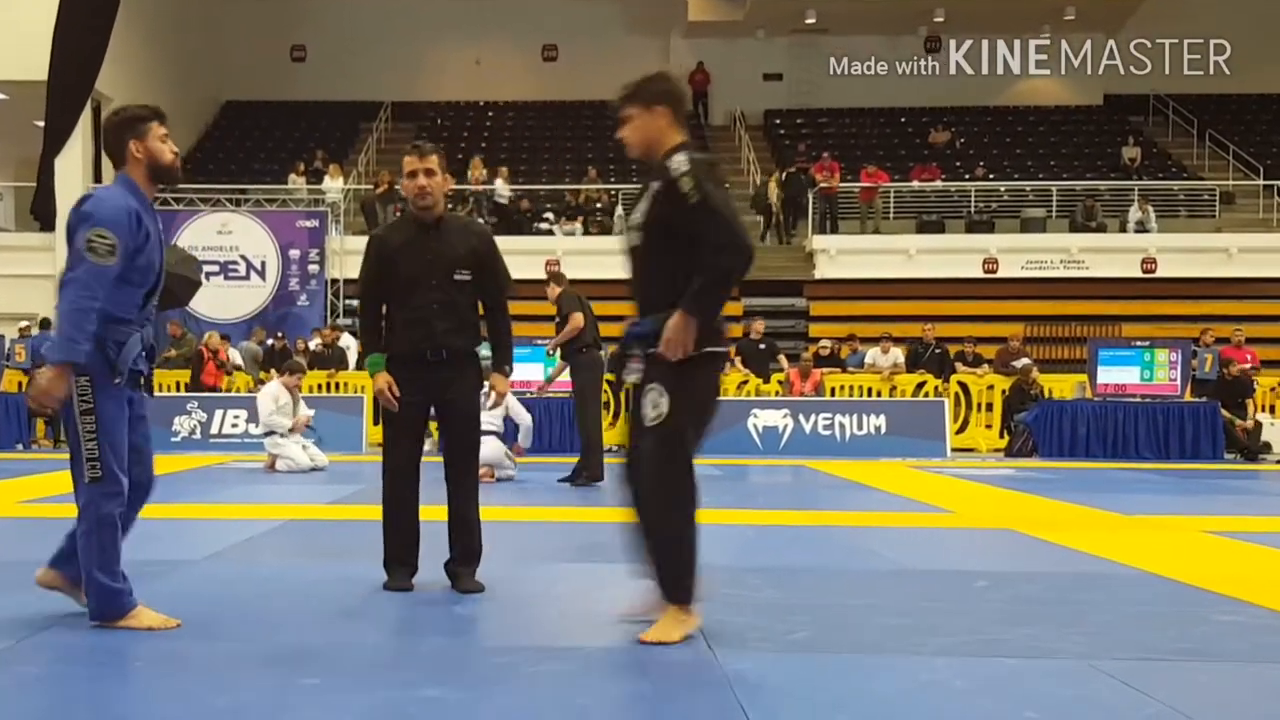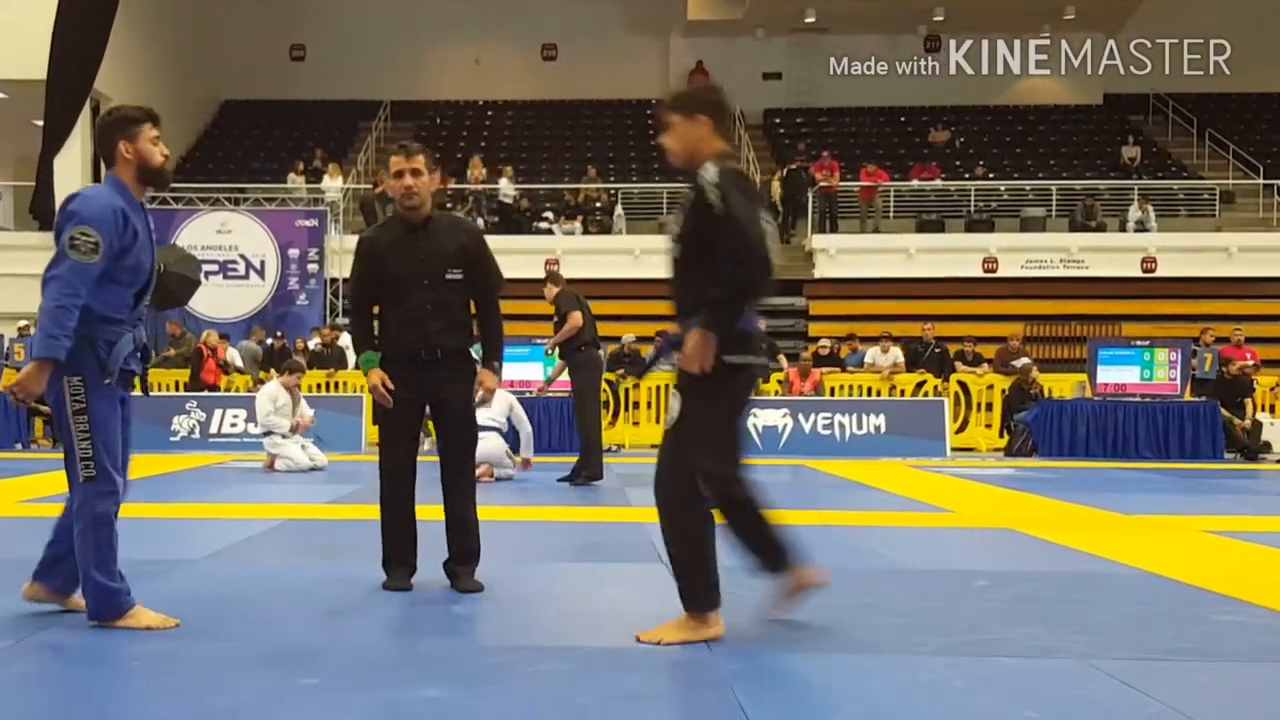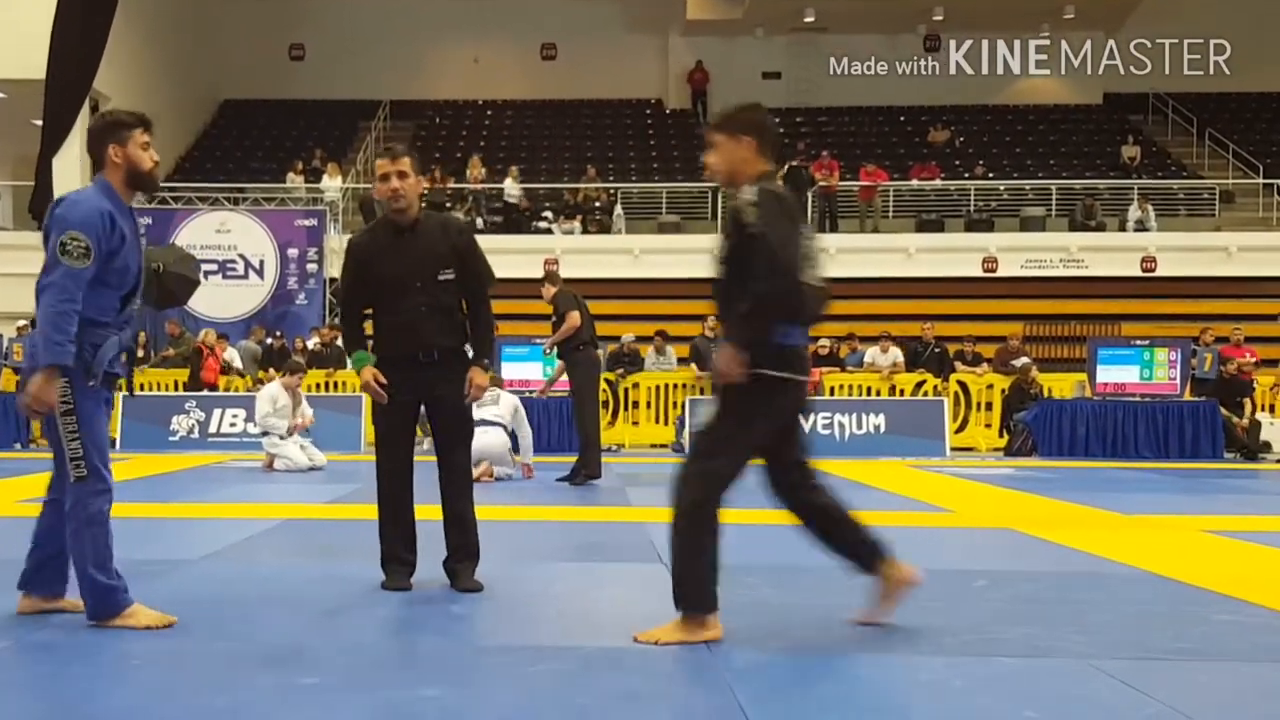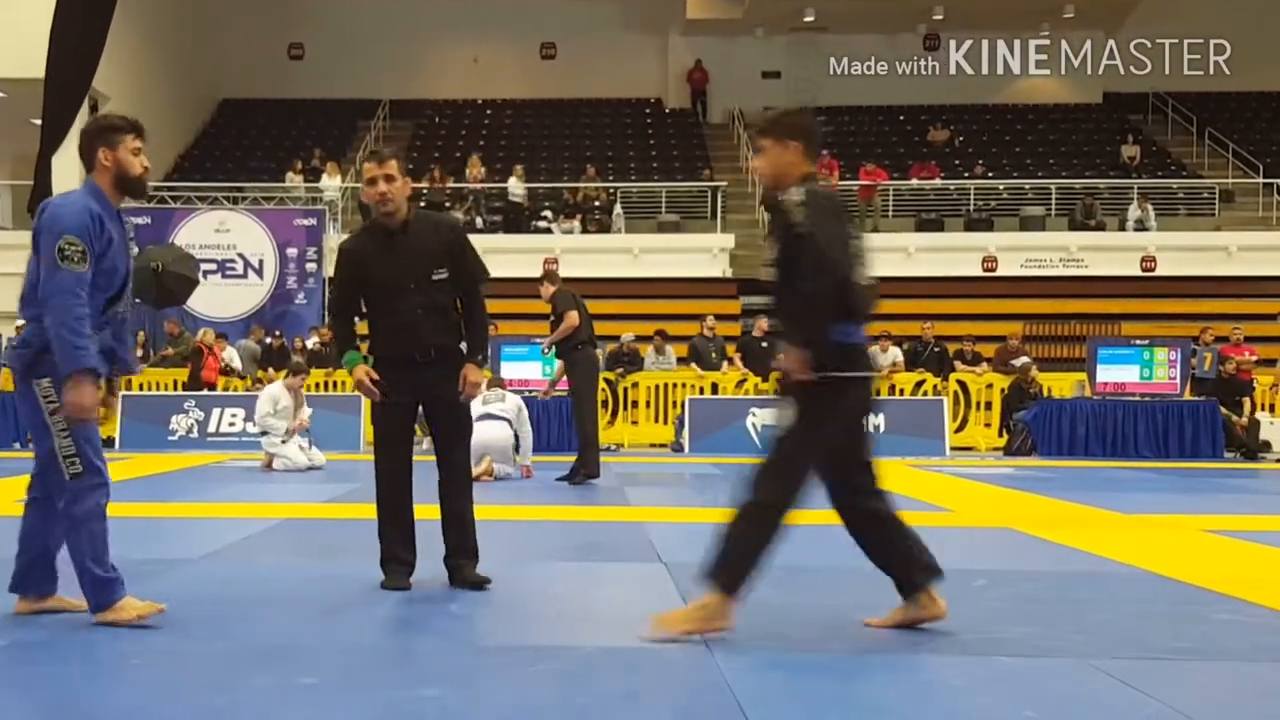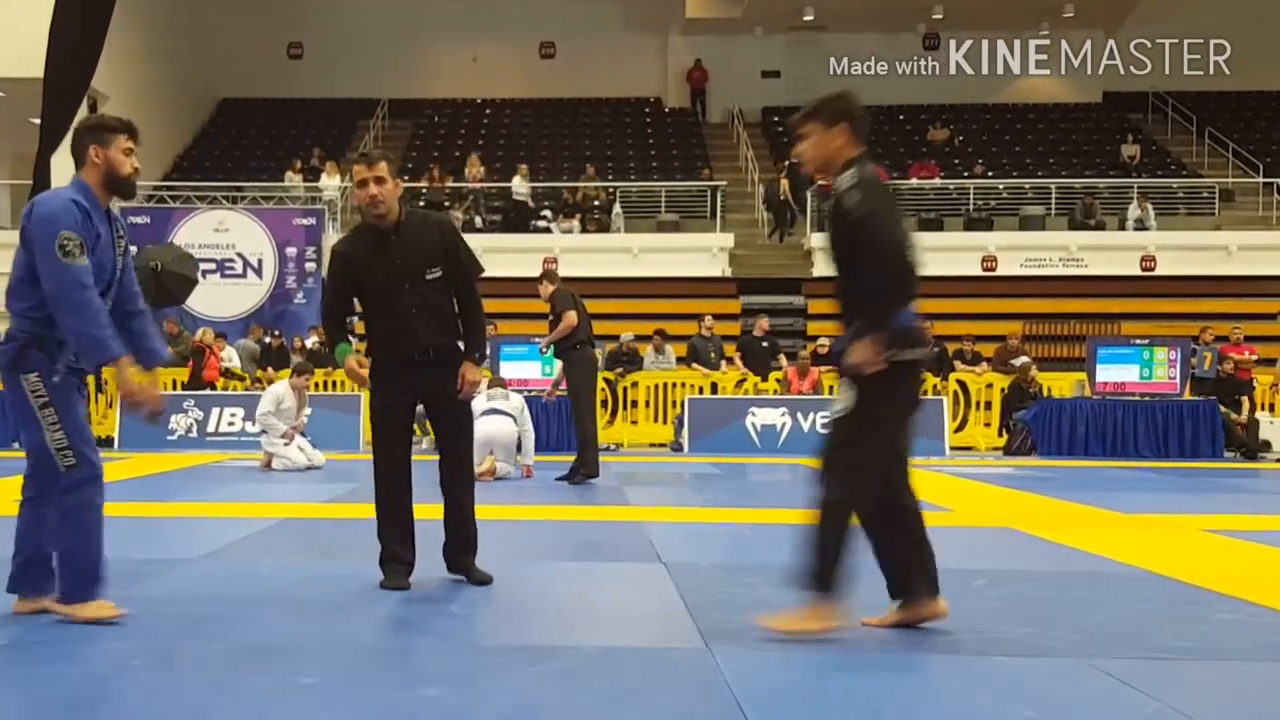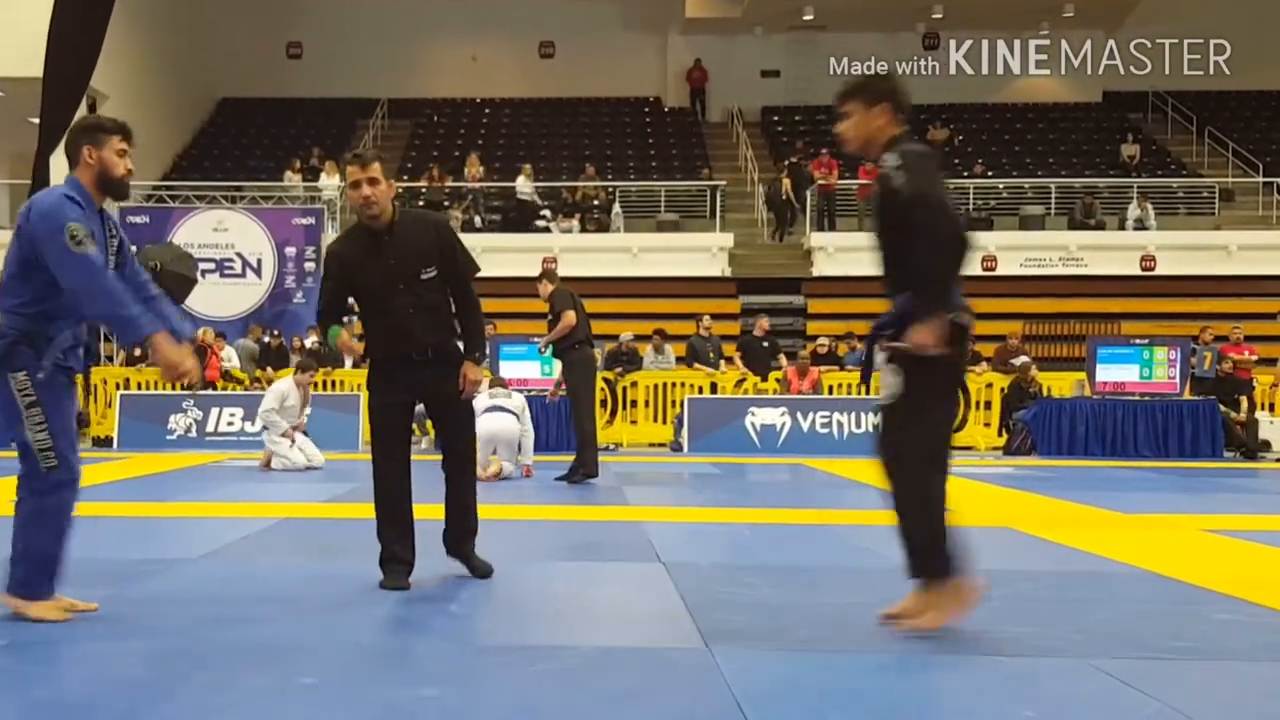
dt=0.1s
person 1, frame 1
left shoulder: (685, 171)
right shoulder: (673, 175)
left elbow: (732, 249)
left wrist: (689, 315)
left hip: (683, 351)
right hip: (665, 350)
left knee: (658, 472)
right knee: (650, 468)
left ankle: (678, 608)
right ankle: (673, 596)
person 1, frame 2
left shoulder: (714, 182)
right shoulder: (717, 184)
left elbow: (749, 264)
right elbow: (743, 265)
left wrist: (705, 329)
left hip: (719, 360)
right hip: (718, 358)
left knee: (678, 478)
right knee: (718, 476)
left ankle: (700, 614)
right ankle: (789, 568)
person 1, frame 3
left shoulder: (752, 201)
right shoulder: (769, 204)
left elbow: (777, 281)
right elbow: (798, 289)
left wrist: (737, 344)
left hip: (764, 376)
right hip: (780, 369)
left knee: (698, 483)
right knee: (793, 484)
left ankle: (696, 616)
right ankle: (884, 567)
person 1, frame 4
left shoulder: (803, 204)
right shoulder: (824, 206)
left elbow: (830, 282)
left wrist: (801, 346)
left hip: (830, 373)
right hip: (842, 369)
left knee: (775, 485)
right knee: (852, 489)
left ankle: (715, 603)
right ankle: (921, 595)
person 1, frame 5
left shoulder: (856, 188)
right shoulder: (860, 187)
left elbow: (889, 263)
left wrist: (871, 337)
left hip: (884, 356)
right hip: (892, 352)
left knee: (848, 472)
right knee: (880, 477)
left ankle: (822, 603)
right ankle: (918, 596)
person 1, frame 6
left shoulder: (902, 166)
right shoulder: (905, 167)
left elbow: (945, 237)
left wrist: (930, 316)
left hip: (927, 336)
right hip: (920, 331)
left knee: (909, 453)
right knee: (915, 455)
left ankle: (943, 583)
right ankle: (931, 583)
person 2, frame 1
left shoulder: (140, 210)
right shoulder: (111, 209)
right elbow: (82, 292)
right wrist: (60, 365)
left hip: (122, 363)
right hip: (95, 364)
left knee: (134, 482)
right knee: (106, 487)
left ankle: (69, 569)
right ankle: (112, 603)
person 2, frame 2
left shoulder: (131, 211)
right shoulder: (98, 208)
right elbow: (65, 288)
right wrist: (43, 360)
left hip: (112, 362)
right hip: (85, 364)
left knee: (103, 484)
right knee: (98, 486)
left ankle: (52, 581)
right ankle: (110, 603)
person 2, frame 3
left shoulder: (121, 216)
right shoulder: (84, 212)
right elbow: (60, 297)
right wrist: (50, 370)
left hip: (90, 366)
right hip: (66, 369)
left knee: (75, 483)
right knee: (89, 485)
left ankle: (41, 588)
right ankle: (111, 603)
person 2, frame 4
left shoulder: (110, 218)
right shoulder: (72, 214)
left elbow: (113, 308)
right elbow: (66, 302)
left wrist: (118, 369)
right wrist: (78, 376)
left hip: (81, 367)
right hip: (54, 368)
left knee: (55, 481)
right knee: (85, 480)
left ankle: (33, 589)
right ankle: (106, 597)
person 2, frame 5
left shoulder: (106, 221)
right shoulder: (59, 211)
left elbow: (126, 297)
right elbow: (74, 295)
left wrist: (147, 360)
right wrist: (121, 363)
left hip: (64, 364)
left knee: (50, 478)
right knee: (78, 473)
right ankle: (79, 593)
person 2, frame 6
left shoulder: (101, 220)
right shoulder: (56, 209)
left elbow: (138, 287)
right elbow: (92, 285)
left wrist: (180, 338)
right wrist: (156, 340)
left hip: (54, 358)
left knee: (48, 474)
right knee: (55, 473)
person 3, frame 1
left shoulder: (474, 237)
right shoulder: (384, 242)
left elbow: (497, 307)
right elbow: (369, 310)
left wrist: (502, 367)
right wrist: (376, 366)
left hip: (459, 369)
right hip: (404, 370)
left knee: (463, 470)
right knee: (399, 472)
left ankle: (463, 565)
right ankle: (399, 566)
person 3, frame 2
left shoulder: (465, 235)
right shoulder: (374, 243)
left elbow: (488, 304)
right elbow: (359, 310)
left wrist: (491, 364)
right wrist: (370, 363)
left hip: (454, 368)
right hip: (398, 370)
left knee: (459, 470)
right knee: (396, 472)
left ankle: (462, 565)
right ankle: (399, 566)
person 3, frame 3
left shoulder: (454, 233)
right shoulder: (363, 246)
left elbow: (479, 303)
right elbow: (350, 311)
left wrist: (480, 362)
right wrist: (361, 361)
left hip: (449, 367)
right hip: (393, 371)
left knee: (456, 468)
right knee: (393, 471)
left ankle: (461, 563)
right ankle: (398, 564)
person 3, frame 4
left shoulder: (445, 231)
right shoulder: (355, 249)
left elbow: (473, 299)
right elbow: (341, 313)
left wrist: (475, 359)
right wrist: (353, 360)
left hip: (446, 366)
right hip: (390, 372)
left knee: (456, 466)
right knee: (392, 471)
left ankle: (462, 560)
right ankle: (397, 564)
person 3, frame 5
left shoulder: (438, 229)
right shoulder: (348, 251)
left elbow: (468, 296)
right elbow: (334, 314)
left wrist: (473, 356)
right wrist: (345, 352)
left hip: (445, 362)
right hip: (389, 370)
left knee: (457, 459)
right knee: (391, 469)
left ankle: (461, 555)
right ankle: (397, 562)
person 3, frame 6
left shoulder: (432, 229)
right shoulder: (343, 251)
left elbow: (465, 295)
right elbow: (328, 311)
left wrist: (473, 355)
right wrist: (336, 334)
left hip: (444, 362)
right hip: (388, 371)
left knee: (460, 455)
right knee: (390, 469)
left ankle: (461, 542)
right ankle: (396, 562)
person 4, frame 1
left shoulder: (566, 297)
right shoulder: (569, 302)
left elbow: (578, 322)
right elbow: (567, 357)
left wrist: (555, 341)
right wrist: (549, 379)
left hip: (586, 358)
right hip: (585, 358)
left knee: (588, 415)
right knee: (585, 414)
left ankle: (592, 470)
right ankle: (586, 468)
person 4, frame 2
left shoulder: (564, 296)
left elbow: (576, 322)
right elbow: (566, 356)
left wrist: (553, 341)
right wrist: (548, 381)
left hip: (584, 360)
right hip: (584, 361)
left knee: (587, 416)
right knee: (585, 417)
left ankle: (591, 469)
right ankle: (584, 467)
person 4, frame 3
left shoulder: (562, 296)
left elbow: (574, 322)
right elbow: (566, 355)
left wrist: (551, 341)
right wrist: (549, 382)
left hip: (583, 359)
right hip: (582, 360)
left knee: (586, 415)
right knee: (583, 415)
left ankle: (590, 468)
right ankle: (584, 466)
person 4, frame 4
left shoulder: (561, 295)
left elbow: (573, 321)
right elbow: (567, 354)
left wrist: (550, 340)
right wrist: (552, 382)
left hip: (581, 359)
right hip: (581, 359)
left knee: (585, 415)
right knee: (582, 415)
left ankle: (589, 467)
right ankle: (582, 466)
person 4, frame 5
left shoulder: (560, 294)
left elbow: (571, 321)
left wrist: (548, 340)
right wrist: (556, 383)
left hip: (580, 359)
right hip: (580, 358)
left knee: (584, 415)
right knee: (581, 415)
left ankle: (589, 467)
right ankle: (581, 466)
person 4, frame 6
left shoulder: (560, 294)
right shoulder: (564, 297)
left elbow: (569, 321)
left wrist: (546, 340)
right wrist: (558, 383)
left hip: (578, 358)
right hip: (579, 358)
left knee: (582, 414)
right knee: (580, 415)
left ankle: (588, 466)
right ankle: (580, 465)
